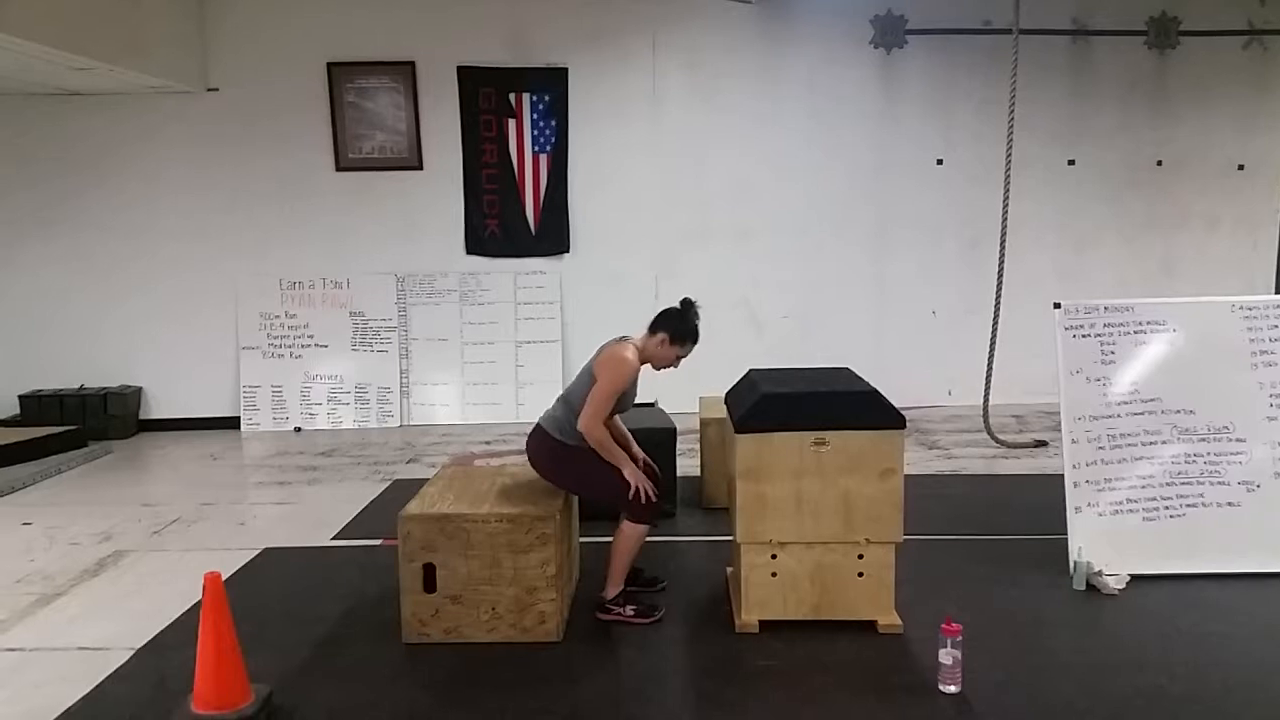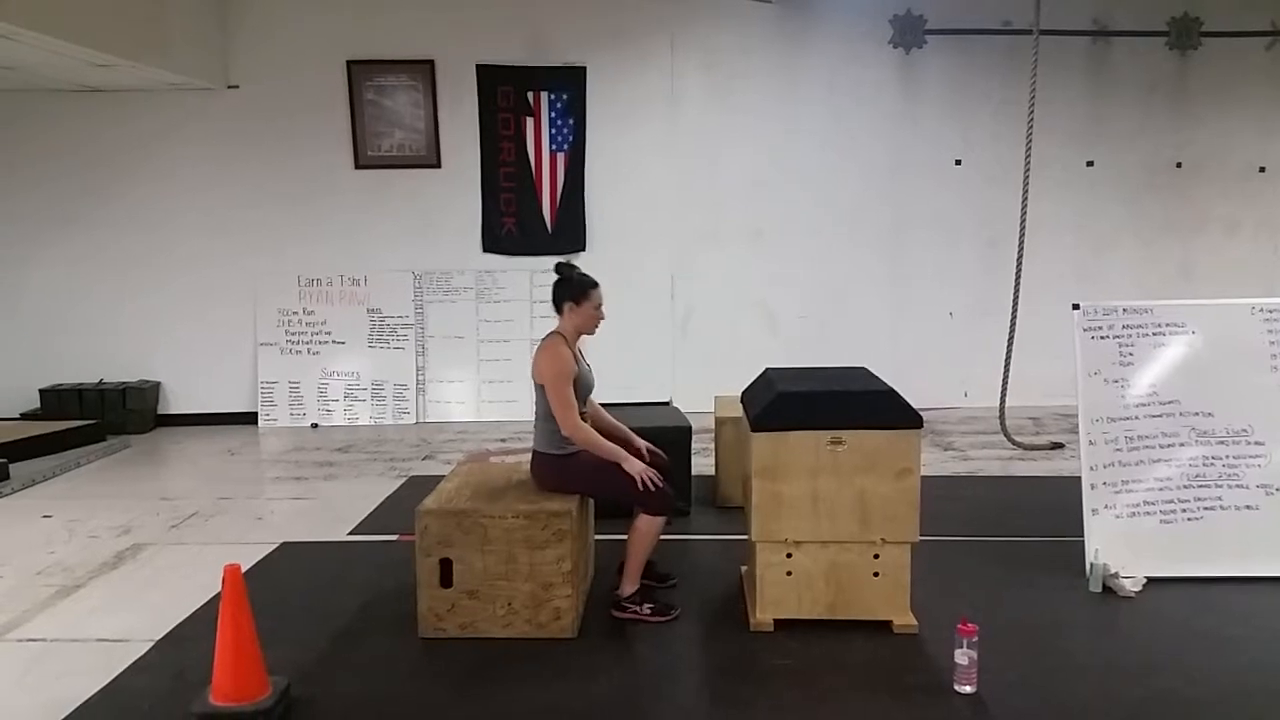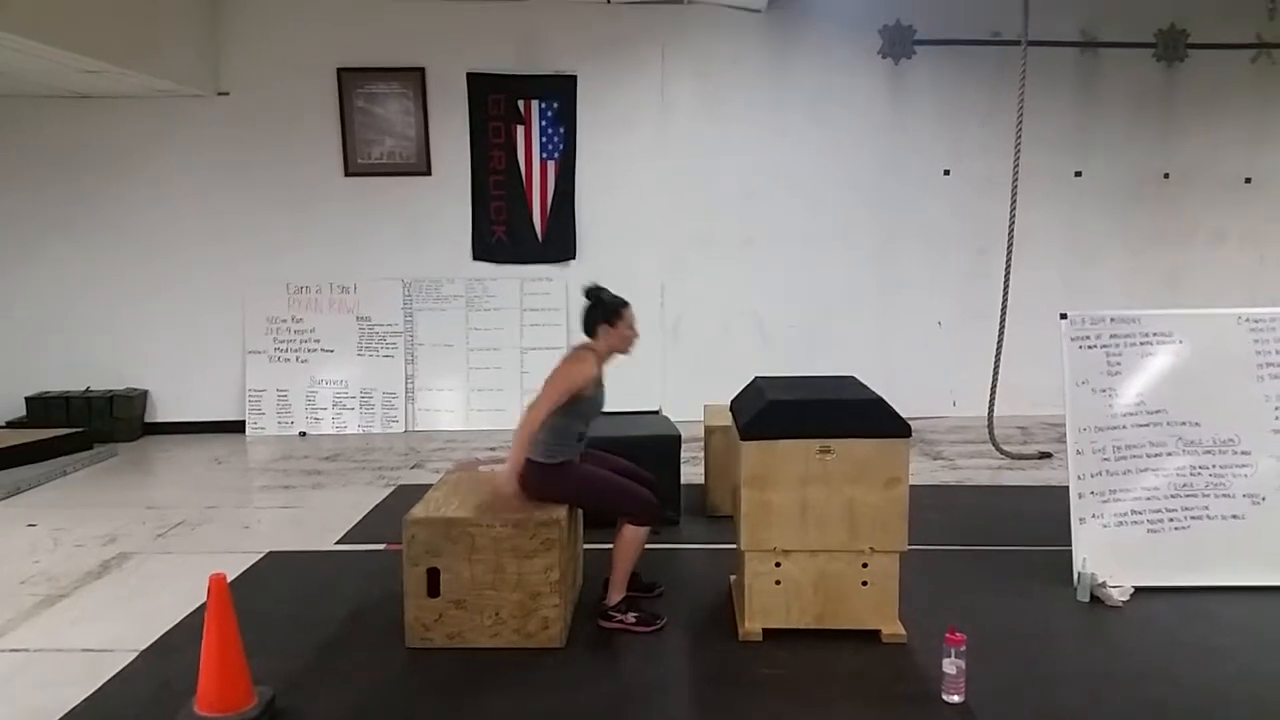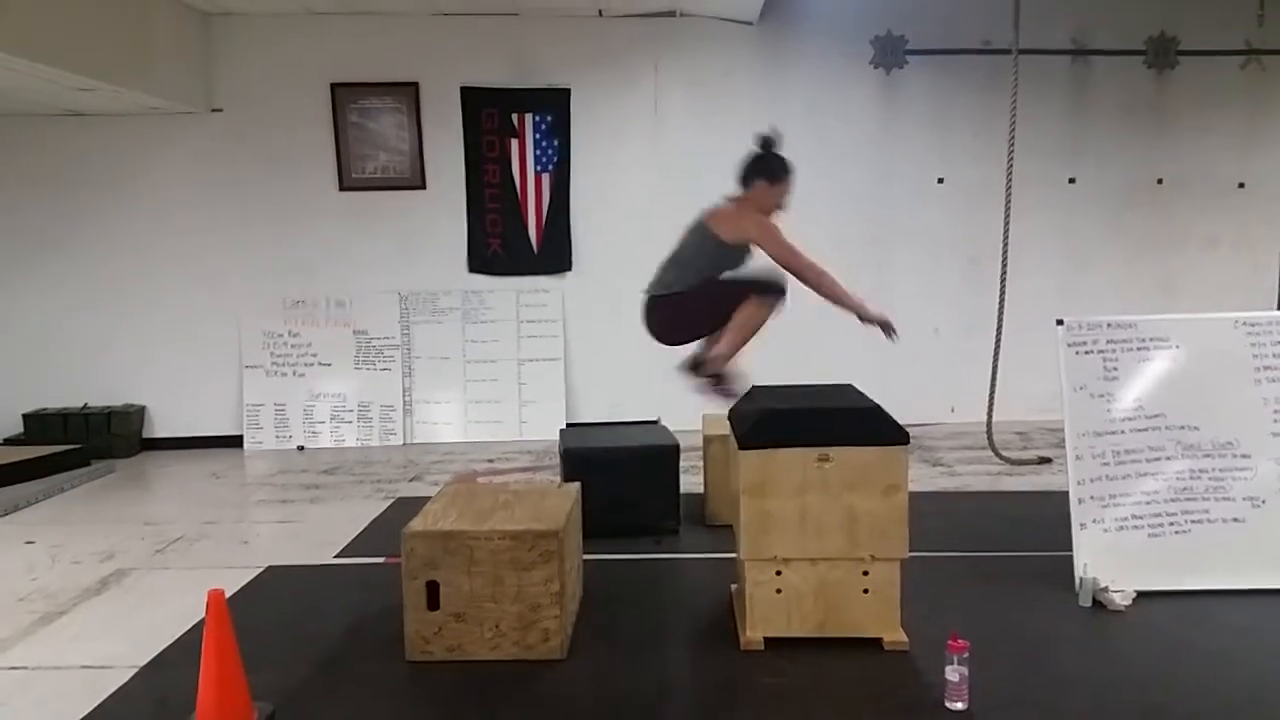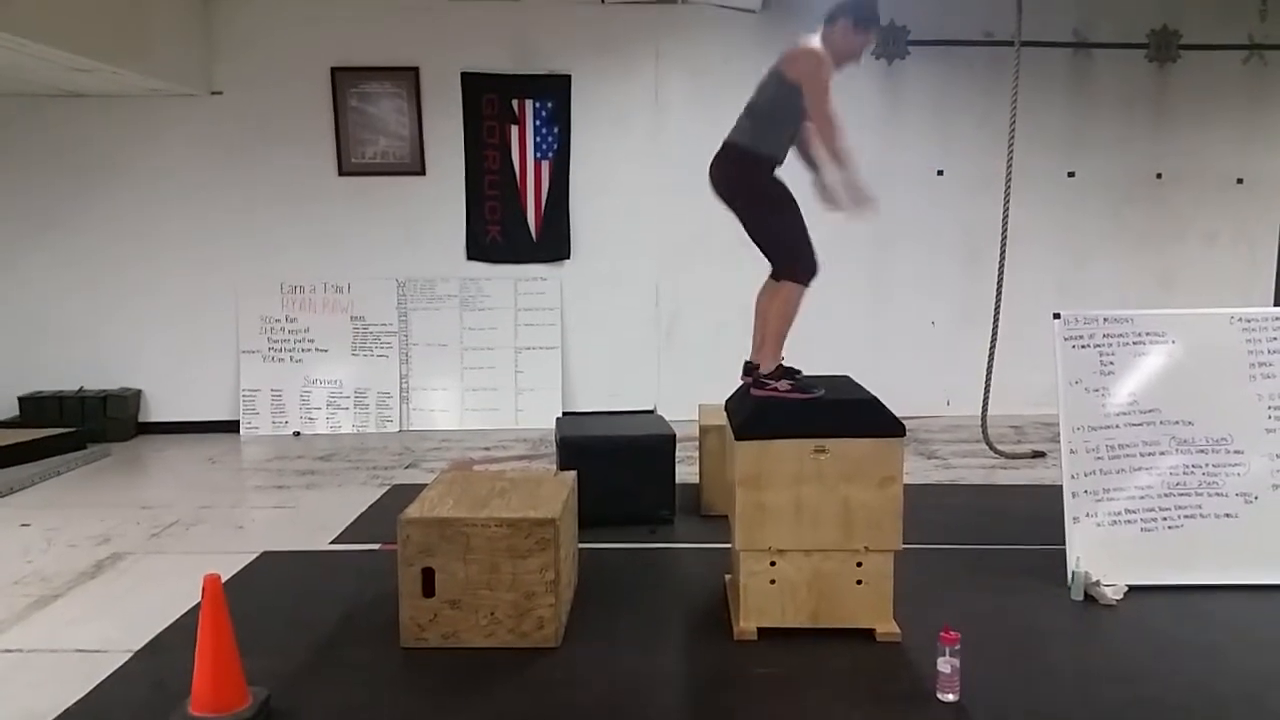
dt=0.7s
person 1, frame 1
left shoulder: (627, 349)
right shoulder: (625, 362)
right elbow: (589, 425)
left wrist: (633, 451)
right wrist: (625, 465)
left hip: (563, 441)
right hip: (553, 448)
left knee: (647, 479)
right knee: (642, 501)
left ankle: (623, 570)
right ankle: (612, 599)
person 1, frame 2
left shoulder: (569, 345)
right shoulder: (555, 353)
left elbow: (587, 406)
right elbow: (572, 426)
left wrist: (632, 438)
right wrist: (625, 459)
left hip: (572, 452)
right hip: (557, 462)
left knee: (658, 468)
right knee: (658, 497)
left ankle: (635, 564)
right ankle: (628, 597)
person 1, frame 3
left shoulder: (591, 359)
right shoulder: (583, 366)
right elbow: (535, 414)
right wrist: (512, 472)
left hip: (564, 457)
right hip: (546, 469)
left knee: (646, 485)
right knee: (643, 507)
left ankle: (621, 576)
right ankle: (615, 607)
person 1, frame 4
left shoulder: (736, 214)
right shoulder: (748, 220)
left elbow: (797, 266)
right elbow: (805, 269)
right wrist: (861, 308)
left hip: (672, 305)
right hip: (671, 313)
left knee: (751, 293)
right knee: (770, 291)
left ankle: (707, 361)
right ankle: (714, 366)
person 1, frame 5
left shoulder: (808, 57)
right shoulder: (814, 56)
left elbow: (804, 128)
right elbow: (822, 120)
left wrist: (821, 177)
right wrist: (850, 177)
left hip: (747, 166)
right hip: (745, 167)
left knee: (789, 267)
right knee: (799, 265)
left ankle: (760, 364)
right ankle: (766, 373)
